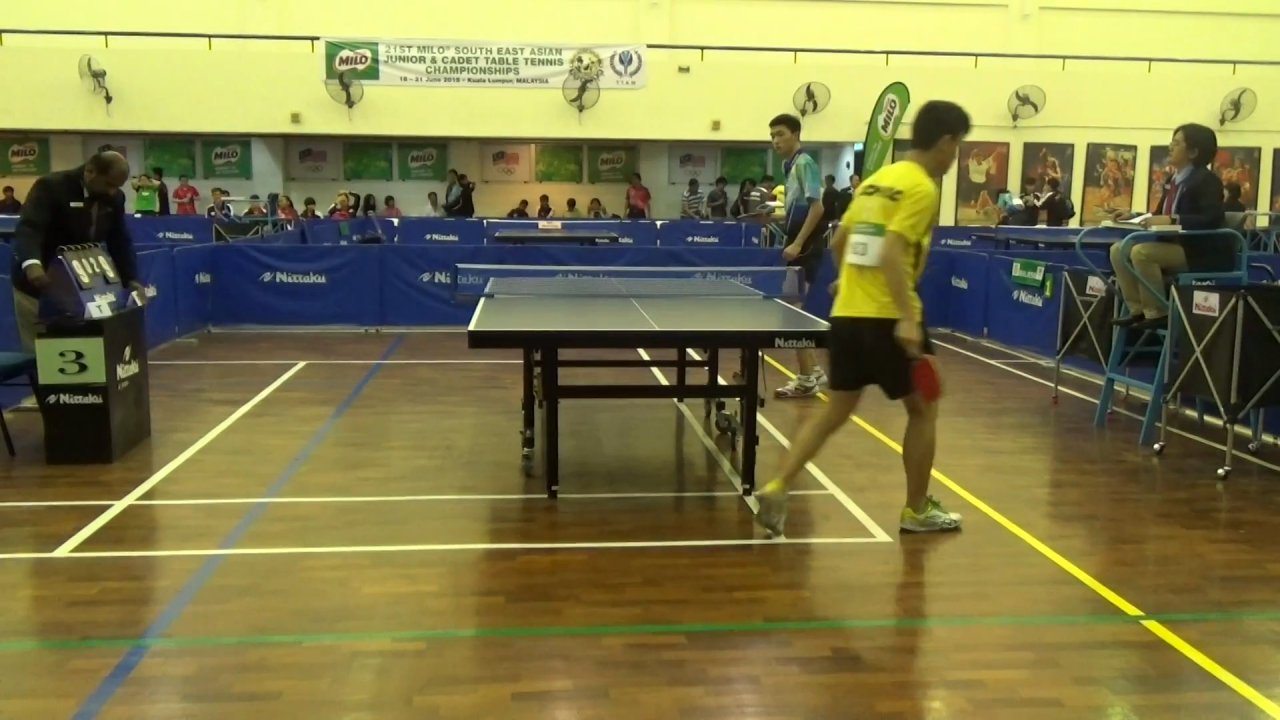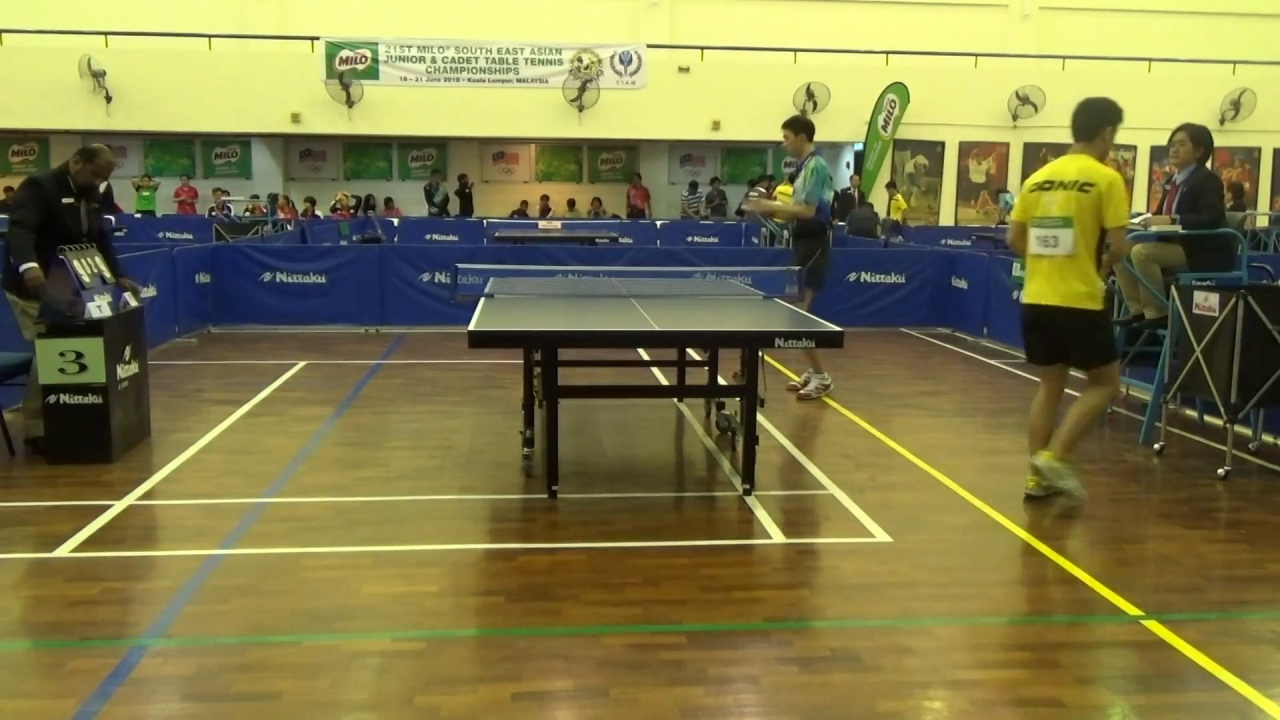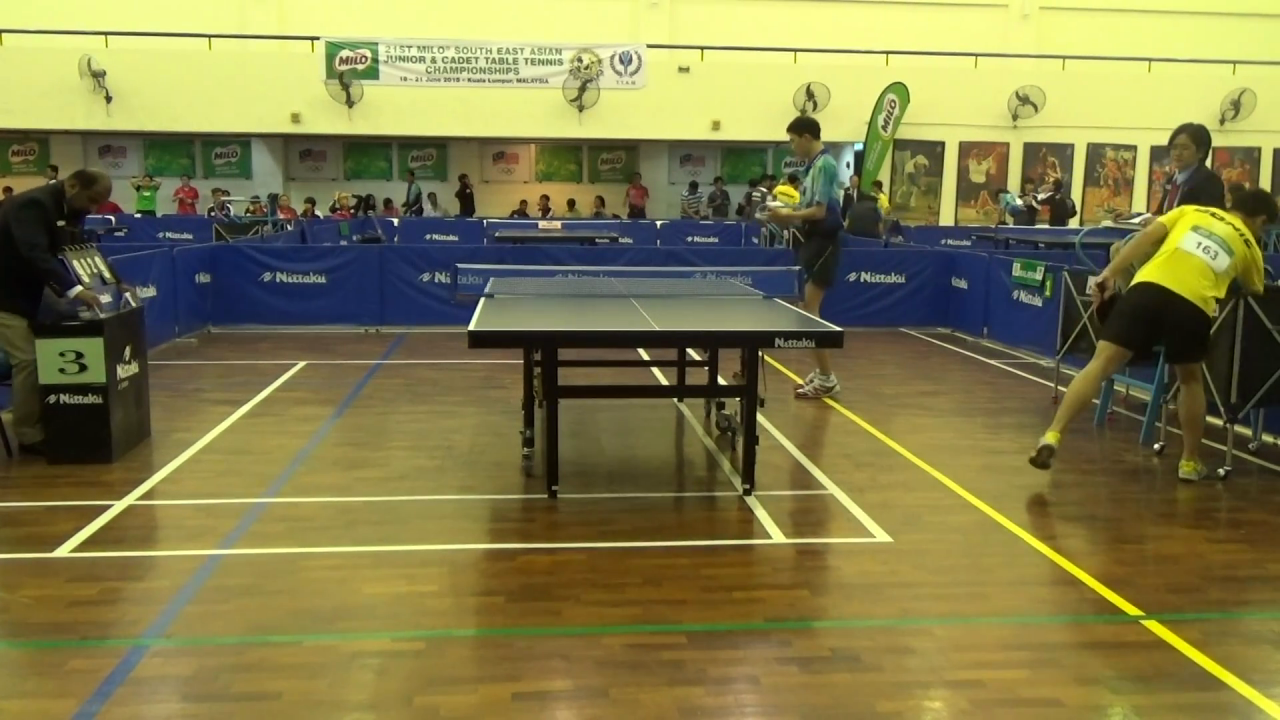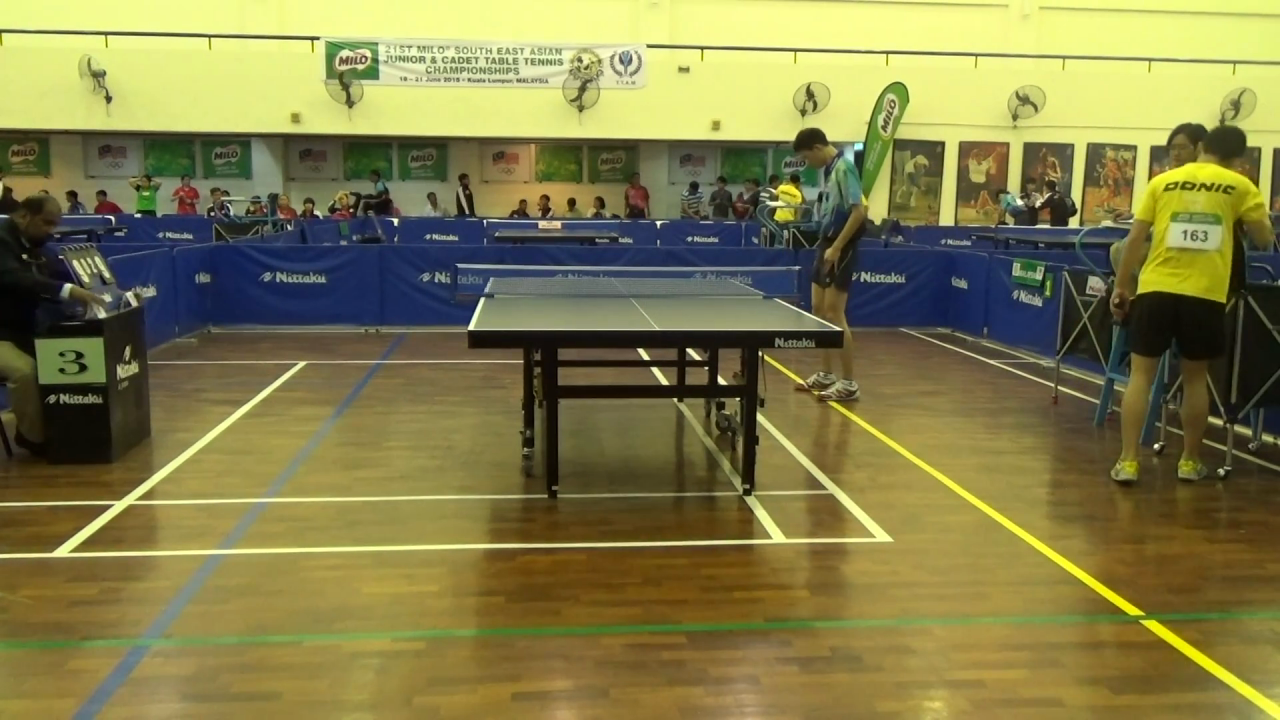
dt=0.7s
person 1, frame 1
left shoulder: (874, 179)
right shoulder: (922, 189)
left elbow: (842, 243)
right elbow: (896, 255)
right wrist: (909, 319)
left hip: (846, 314)
right hip: (888, 319)
left knee: (834, 412)
right knee: (922, 412)
left ankle: (776, 488)
right ankle: (918, 510)
person 1, frame 2
left shoulder: (1038, 177)
right shoulder: (1106, 178)
left elbow: (1015, 240)
right elbow: (1119, 245)
right wrist: (1106, 263)
left hip: (1036, 300)
right hip: (1079, 301)
left knee: (1050, 388)
right knee: (1105, 384)
left ankle: (1040, 476)
right ankle: (1052, 458)
person 1, frame 3
left shoulder: (1192, 211)
right shoulder: (1250, 247)
left elbow: (1149, 236)
right elbow: (1253, 294)
left wrist: (1110, 273)
left hip: (1149, 288)
right hip: (1193, 304)
left knee: (1100, 365)
right knee: (1191, 378)
left ankle: (1052, 436)
right ankle: (1190, 461)
person 1, frame 4
left shoulder: (1163, 182)
right shoulder: (1240, 186)
left elbow: (1134, 239)
right elbow: (1263, 239)
left wrist: (1121, 288)
left hip: (1155, 289)
right hip: (1205, 295)
left knee: (1141, 376)
right knee: (1195, 378)
left ankle: (1128, 462)
right ankle: (1190, 462)
person 2, frame 1
left shoulder: (804, 163)
right shoulder: (791, 165)
left elbow: (817, 207)
left wrist: (797, 243)
left hip: (806, 243)
right hip: (796, 241)
left ankle: (805, 379)
right ankle: (814, 372)
person 2, frame 2
left shoulder: (815, 165)
right shoulder: (805, 165)
left elbow: (808, 211)
left wrist: (771, 207)
right wrist: (774, 208)
left hip: (813, 243)
right hip: (804, 241)
left ankle: (821, 376)
right ankle: (814, 371)
person 2, frame 3
left shoulder: (824, 165)
right shoulder: (817, 164)
left elbow: (819, 211)
left wrist: (785, 214)
right wrist: (789, 216)
left hip: (823, 243)
right hip: (814, 241)
left knee: (810, 312)
right knee: (808, 310)
left ankle: (826, 379)
right ankle: (821, 372)
person 2, frame 4
left shoulder: (844, 168)
right shoulder: (830, 170)
left elbow: (858, 212)
left wrist: (837, 248)
left hip: (840, 249)
right hip: (827, 246)
left knee: (834, 315)
right knee: (819, 312)
left ankle: (848, 383)
right ankle: (826, 375)
person 3, frame 1
left shoulder: (114, 199)
right shoulder: (51, 187)
left elbow: (120, 242)
right elbow: (28, 228)
left wrist: (131, 279)
right wrist: (31, 264)
right hip: (38, 284)
person 3, frame 2
left shoulder: (93, 195)
right shoulder: (39, 186)
left elbow: (99, 239)
left wrist: (119, 277)
right wrist: (29, 266)
right hip: (34, 287)
right ankle: (36, 429)
person 3, frame 3
left shoulder: (69, 211)
right shoulder: (33, 205)
right elbow: (36, 256)
right wrist: (75, 290)
left hip: (30, 298)
right knee: (29, 360)
right ankle: (30, 436)
person 3, frame 4
left shoulder: (32, 244)
left elbow: (48, 282)
right wrist: (70, 291)
left hip: (23, 331)
right knee: (26, 371)
right ankle: (33, 436)
person 4, frame 1
left shoulder: (1207, 180)
right shoulder: (1173, 180)
left elbow: (1212, 219)
right elbow: (1161, 216)
left wrist: (1173, 220)
right wrist: (1134, 215)
left hip: (1200, 254)
right hip: (1175, 245)
left knee: (1141, 252)
right knee: (1119, 250)
left ankle: (1157, 313)
right ankle: (1138, 310)
person 4, frame 2
left shoulder: (1208, 180)
right shoulder: (1173, 180)
left elbow: (1211, 219)
right elbow: (1162, 216)
left wrist: (1173, 220)
left hip: (1199, 252)
right hip: (1173, 244)
left knee: (1141, 252)
left ankle: (1157, 313)
right ankle: (1138, 309)
person 4, frame 3
left shoulder: (1209, 180)
right shoulder: (1172, 178)
left elbow: (1209, 221)
left wrist: (1169, 221)
right wrist: (1133, 217)
left hip: (1193, 242)
right knee: (1117, 249)
person 4, frame 4
left shoulder: (1204, 180)
right shoulder: (1170, 178)
right wrist: (1133, 215)
left hip: (1188, 245)
right hip: (1164, 239)
right knee: (1117, 250)
